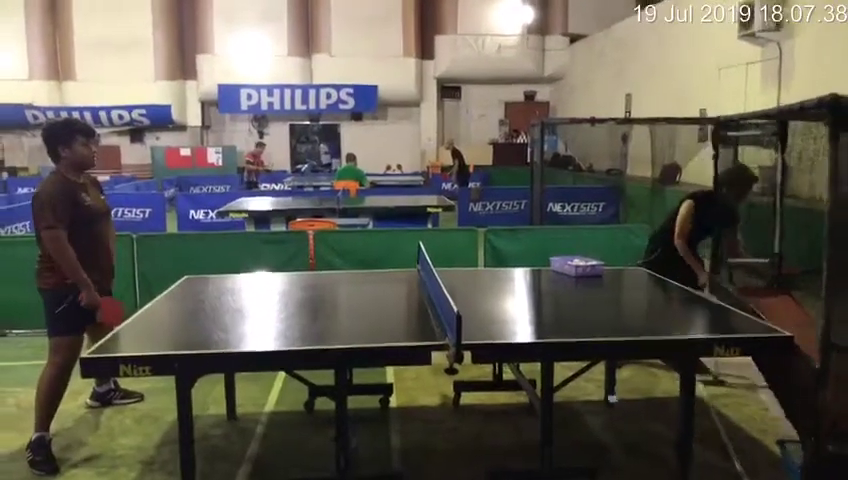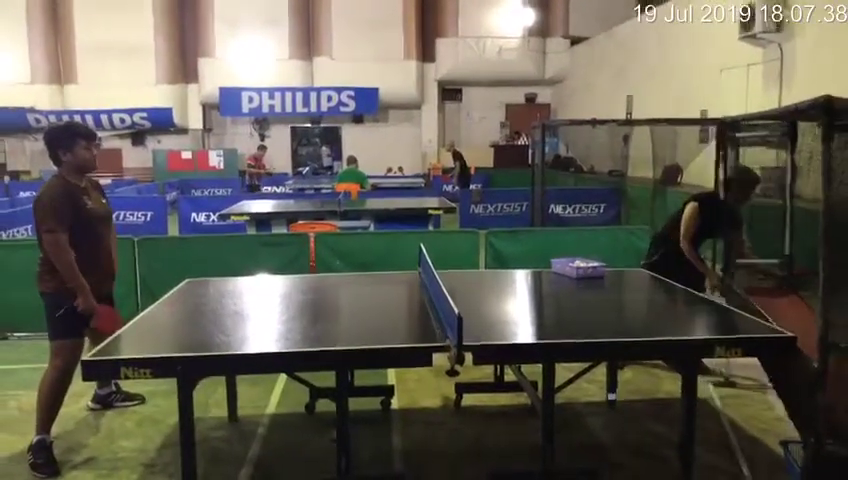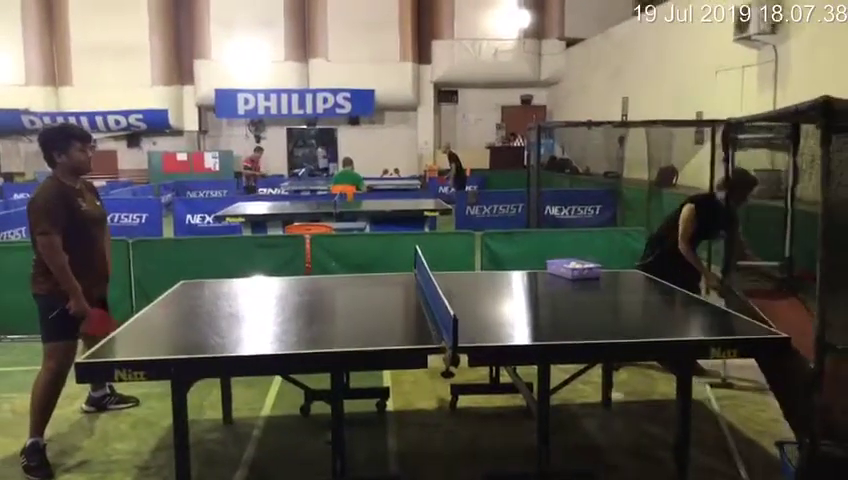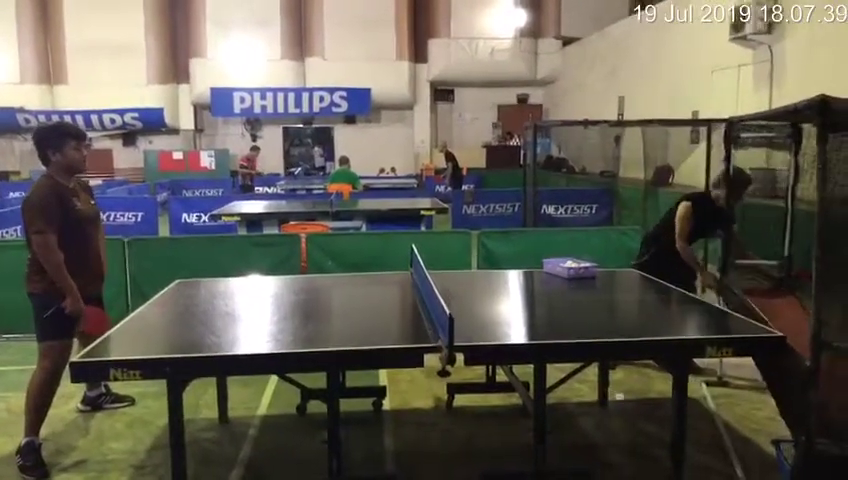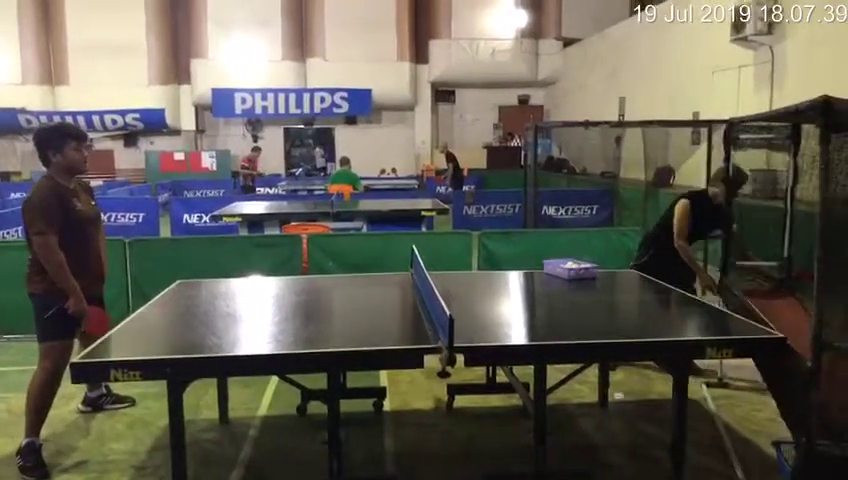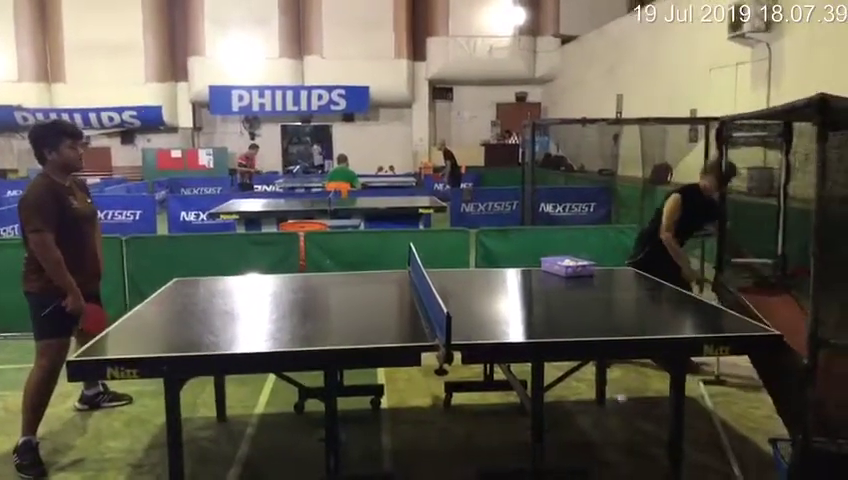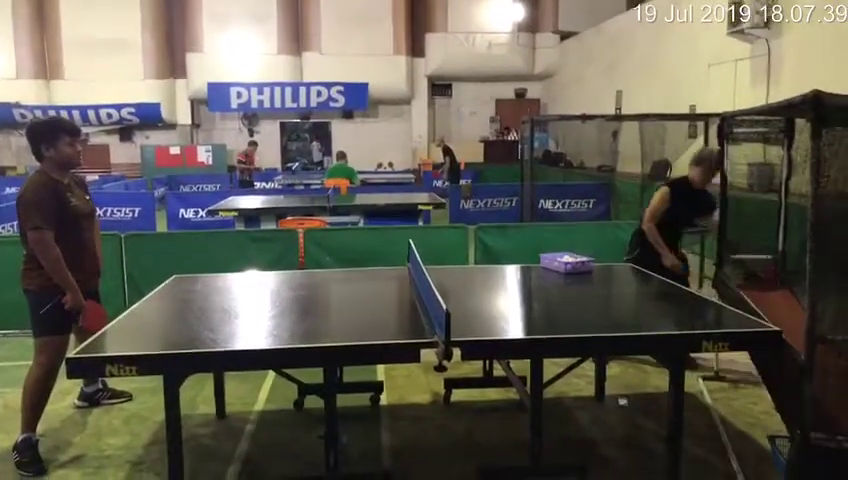
dt=0.1s
person 1, frame 1
left shoulder: (91, 183)
right shoulder: (53, 191)
right elbow: (56, 245)
left wrist: (105, 273)
right wrist: (85, 287)
left hip: (97, 281)
right hip: (66, 288)
left knee: (104, 336)
right knee: (62, 358)
left ankle: (104, 389)
right ankle: (39, 439)
person 1, frame 2
left shoulder: (93, 187)
right shoulder: (54, 194)
right elbow: (57, 248)
left wrist: (109, 272)
right wrist: (82, 292)
left hip: (98, 285)
right hip: (67, 291)
left knee: (105, 339)
right knee: (63, 361)
left ankle: (105, 392)
right ankle: (40, 442)
person 1, frame 3
left shoulder: (88, 189)
right shoulder: (49, 196)
right elbow: (50, 250)
left wrist: (105, 273)
right wrist: (75, 295)
left hip: (93, 287)
right hip: (60, 294)
left knee: (100, 342)
right knee: (57, 364)
left ankle: (99, 394)
right ankle: (33, 445)
person 1, frame 4
left shoulder: (82, 188)
right shoulder: (43, 195)
right elbow: (45, 249)
left wrist: (99, 272)
right wrist: (70, 294)
left hip: (88, 286)
right hip: (55, 293)
left knee: (95, 341)
right knee: (52, 363)
left ankle: (94, 393)
right ankle: (29, 444)
person 1, frame 5
left shoulder: (83, 188)
right shoulder: (44, 196)
right elbow: (47, 250)
left wrist: (99, 273)
right wrist: (73, 294)
left hip: (89, 286)
right hip: (56, 293)
left knee: (96, 341)
right knee: (52, 363)
left ankle: (95, 394)
right ankle: (29, 445)
person 1, frame 6
left shoulder: (78, 186)
right shoulder: (39, 194)
right elbow: (43, 248)
left wrist: (95, 272)
right wrist: (71, 292)
left hip: (85, 284)
right hip: (52, 291)
left knee: (93, 339)
right knee: (49, 361)
left ankle: (92, 392)
right ankle: (26, 443)
person 1, frame 7
left shoulder: (77, 183)
right shoulder: (37, 190)
left elbow: (91, 224)
right elbow: (42, 245)
left wrist: (94, 269)
right wrist: (70, 289)
left hip: (84, 281)
right hip: (51, 288)
left knee: (92, 336)
right knee: (48, 358)
left ankle: (91, 389)
right ankle: (25, 441)
person 2, frame 1
left shoulder: (727, 213)
right shoulder: (695, 202)
left elbow: (733, 249)
right elbow: (679, 241)
right wrist: (700, 272)
left hip: (686, 255)
right hip: (663, 251)
person 2, frame 2
left shoulder: (733, 215)
right shoulder: (699, 203)
left elbow: (739, 248)
right elbow: (685, 242)
right wrist: (709, 273)
left hip: (689, 256)
right hip: (665, 251)
person 2, frame 3
left shoulder: (728, 217)
right shoulder: (696, 205)
left elbow: (739, 249)
right elbow: (683, 244)
right wrist: (706, 273)
left hip: (683, 258)
right hip: (659, 254)
person 2, frame 4
left shoulder: (724, 215)
right shoulder: (691, 203)
right elbow: (681, 243)
right wrist: (703, 272)
left hip: (678, 257)
right hip: (654, 253)
person 2, frame 5
left shoulder: (722, 215)
right shoulder: (689, 202)
right elbow: (680, 242)
right wrist: (702, 274)
left hip: (678, 259)
right hip: (654, 253)
person 2, frame 6
left shoulder: (712, 208)
right shoulder: (680, 196)
right elbow: (666, 234)
right wrist: (685, 267)
left hip: (672, 255)
right hip: (649, 252)
person 2, frame 7
left shoulder: (708, 202)
right shoulder: (670, 189)
left elbow: (714, 228)
right elbow: (647, 222)
right wrist: (665, 254)
left hip: (670, 252)
right hip: (646, 248)
